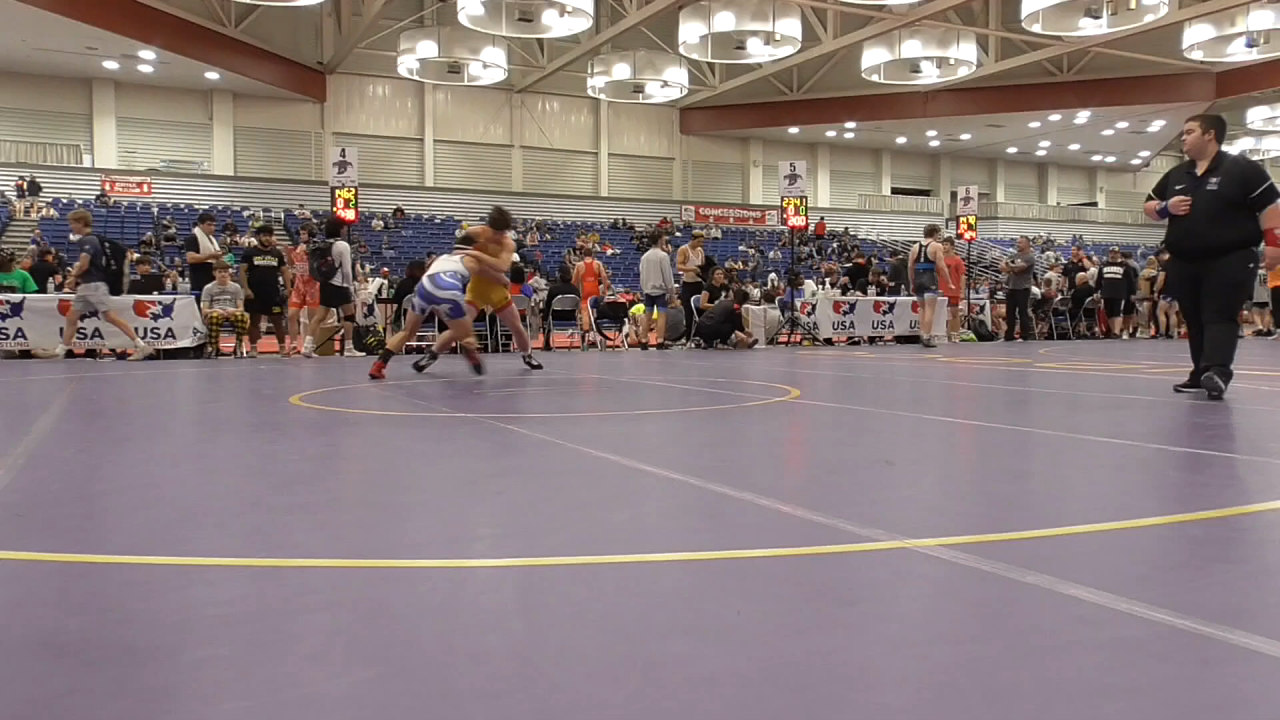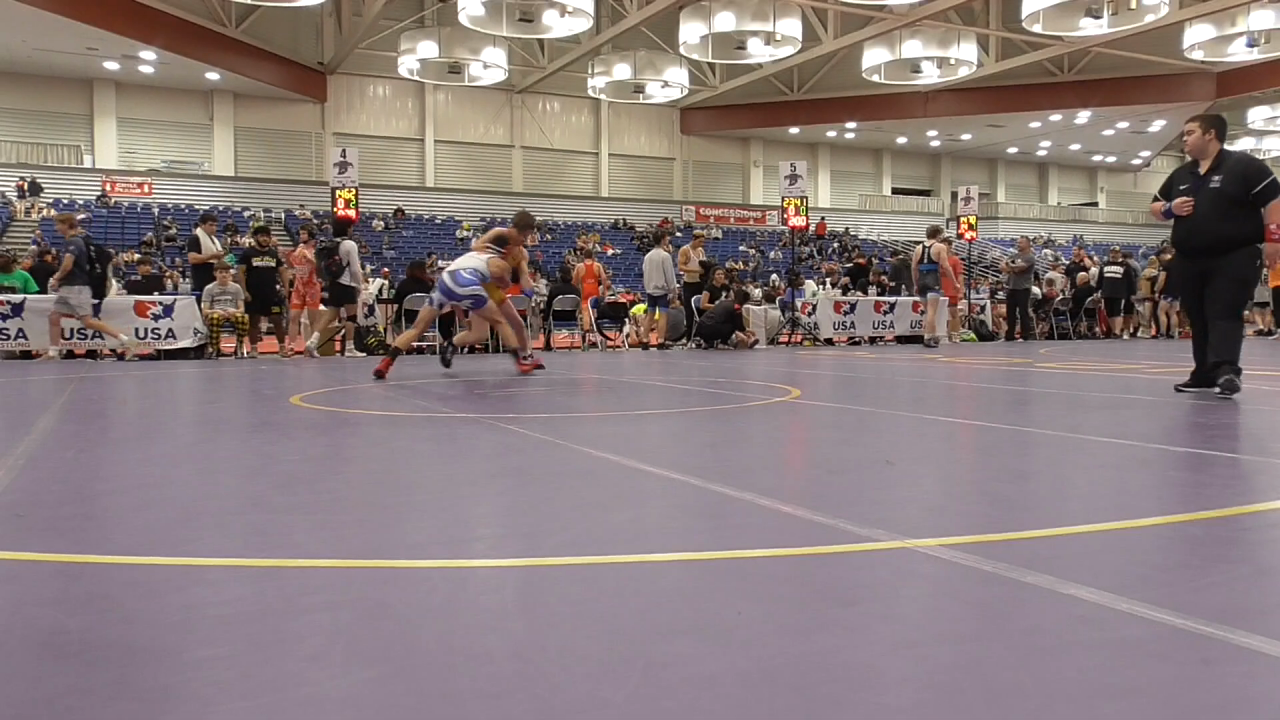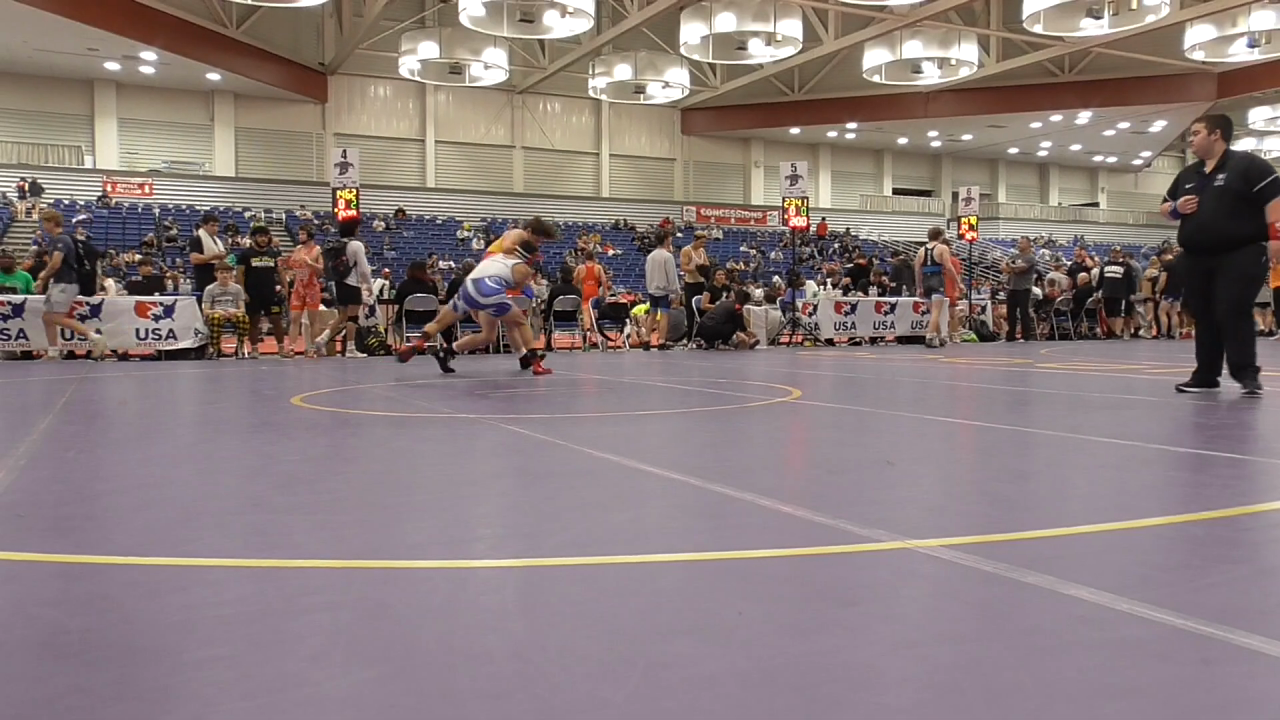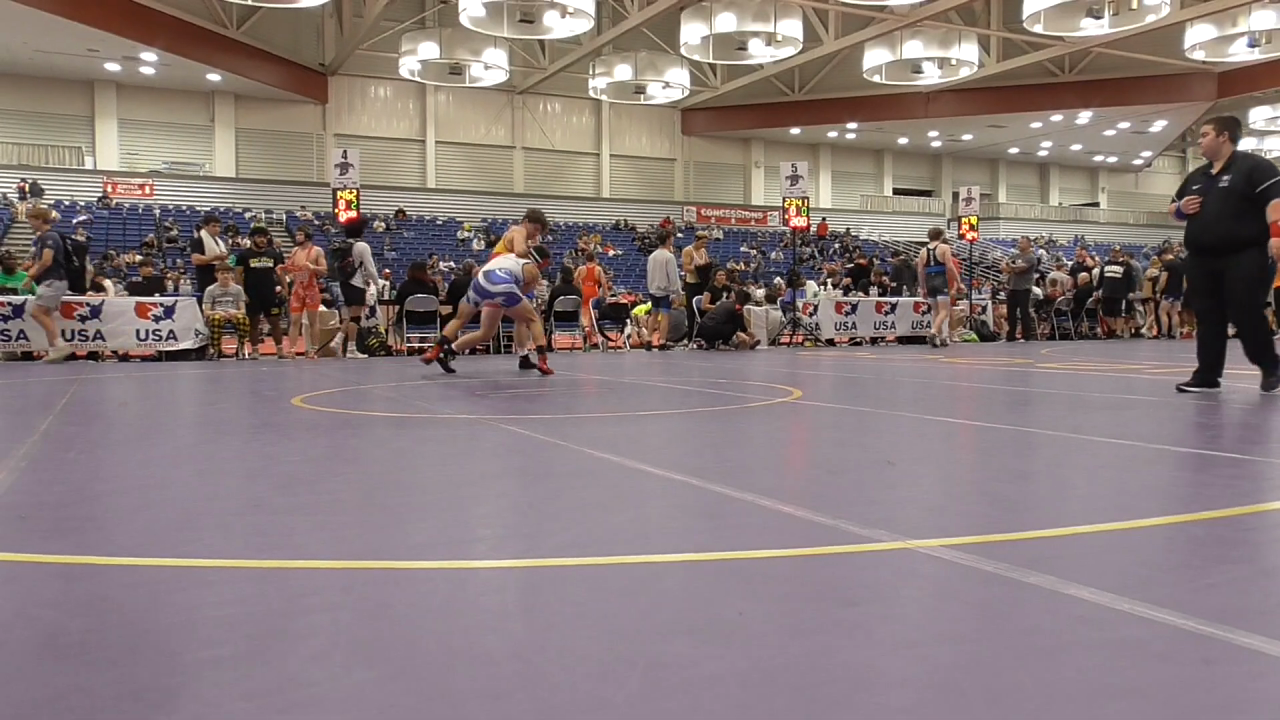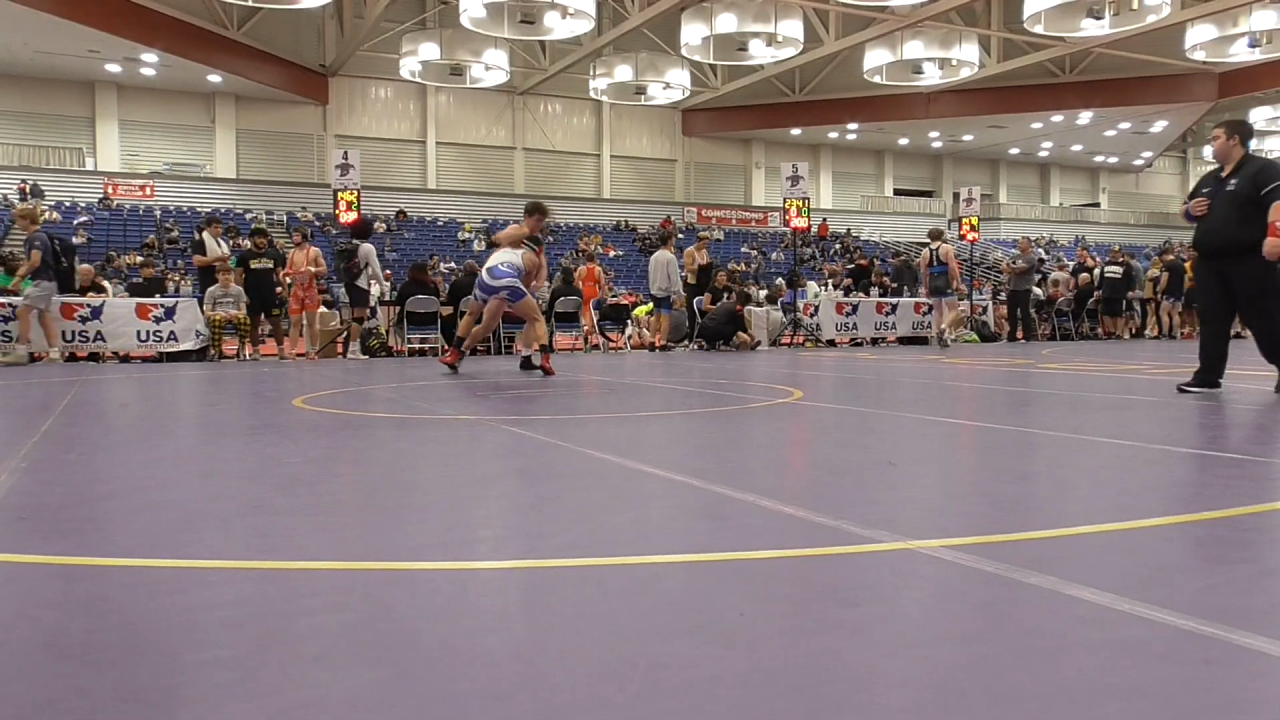
dt=0.1s
person 1, frame 1
left shoulder: (1242, 168)
right shoulder: (1176, 175)
right elbow: (1149, 206)
right wrist: (1166, 208)
left hip: (1229, 260)
right hip: (1184, 263)
left knee: (1220, 318)
right knee: (1195, 321)
left ankle: (1216, 374)
right ankle: (1202, 375)
person 1, frame 2
left shoulder: (1244, 165)
right shoulder: (1181, 175)
right elbow: (1155, 207)
right wrist: (1170, 209)
left hip: (1234, 257)
right hip: (1189, 261)
left knee: (1224, 315)
right knee: (1198, 319)
left ankle: (1226, 373)
right ankle: (1204, 375)
person 1, frame 3
left shoulder: (1249, 165)
right shoulder: (1188, 175)
right elbow: (1165, 207)
right wrist: (1176, 208)
left hip: (1239, 256)
right hip: (1196, 259)
left knee: (1232, 314)
right knee: (1203, 318)
left ankle: (1247, 373)
right ankle: (1205, 376)
person 1, frame 4
left shoulder: (1254, 166)
right shoulder: (1197, 176)
right elbow: (1173, 207)
right wrist: (1181, 208)
left hip: (1244, 258)
right hip: (1202, 260)
left knee: (1246, 315)
right knee: (1208, 319)
right ankle: (1206, 376)
person 1, frame 5
right shoulder: (1208, 179)
right elbow: (1189, 211)
right wrist: (1191, 210)
left hip: (1251, 261)
right hip: (1210, 262)
right knee: (1212, 321)
right ankle: (1207, 378)
